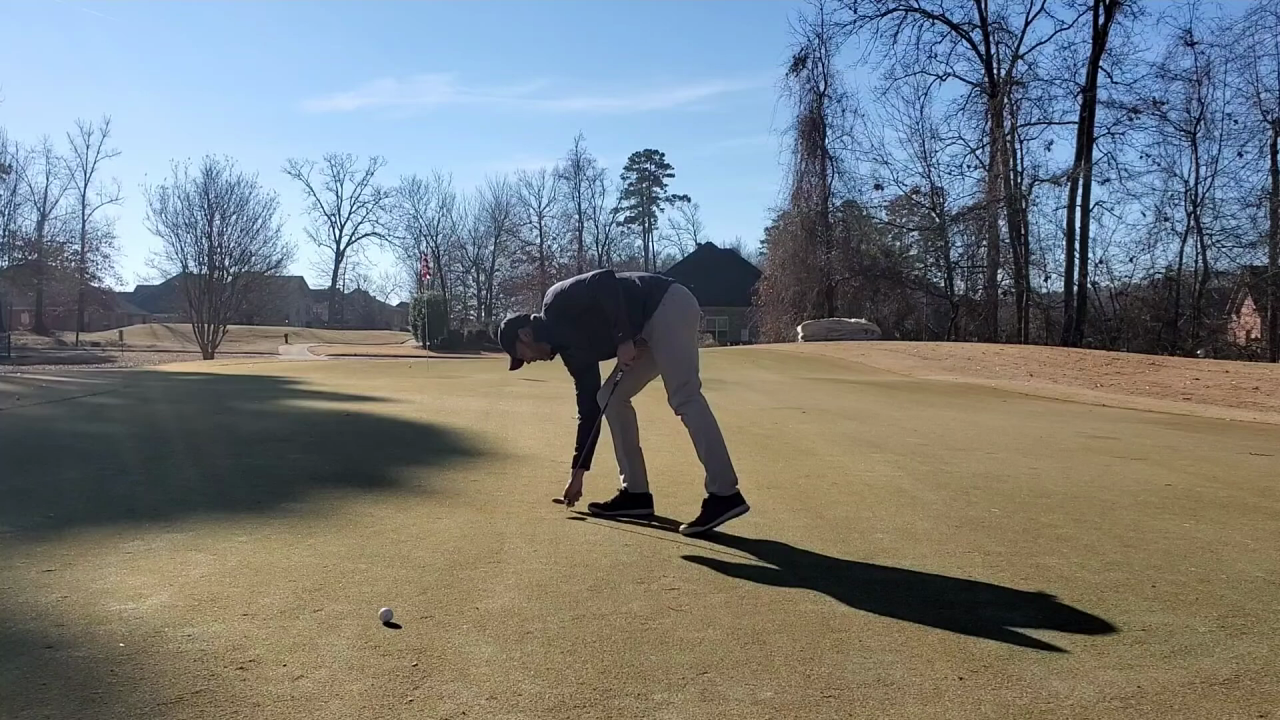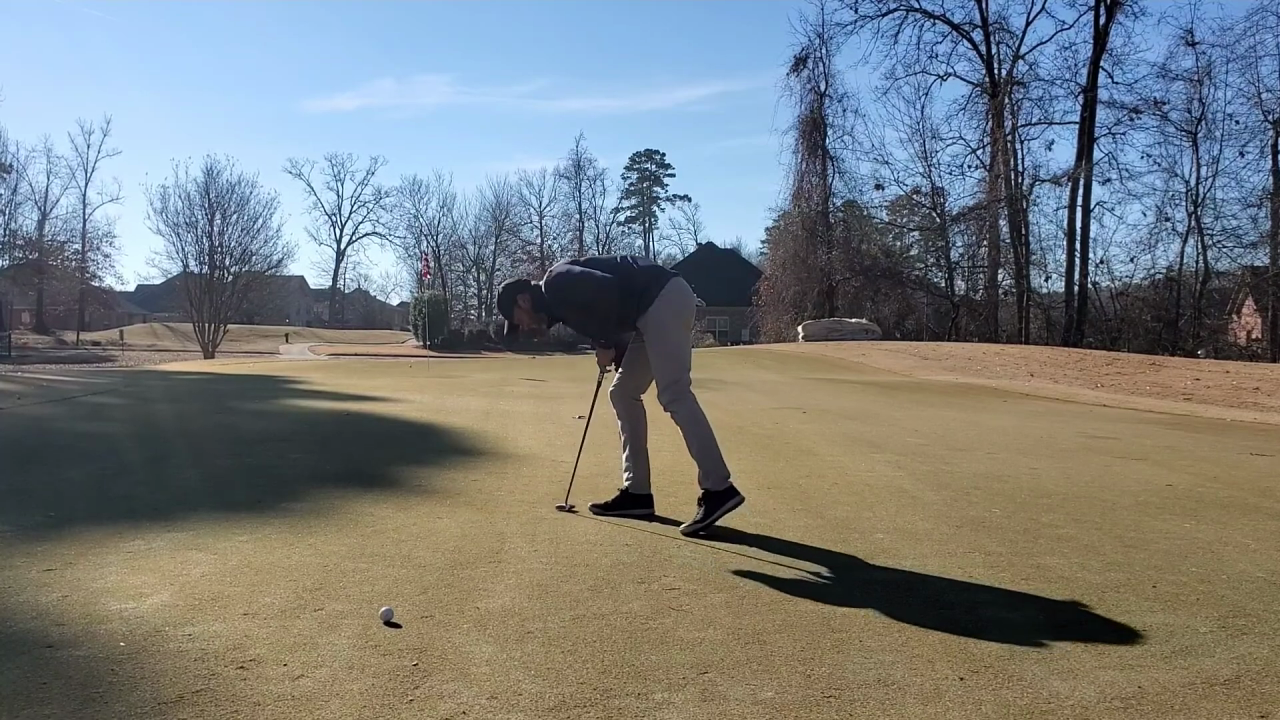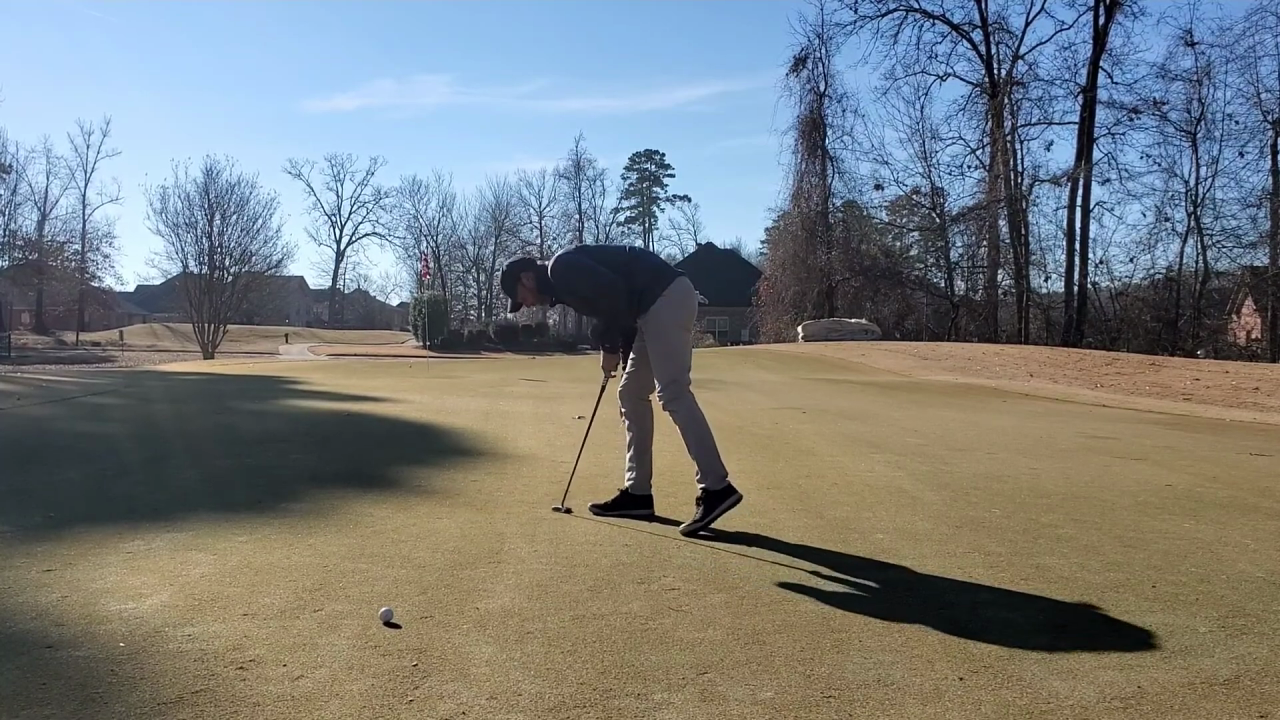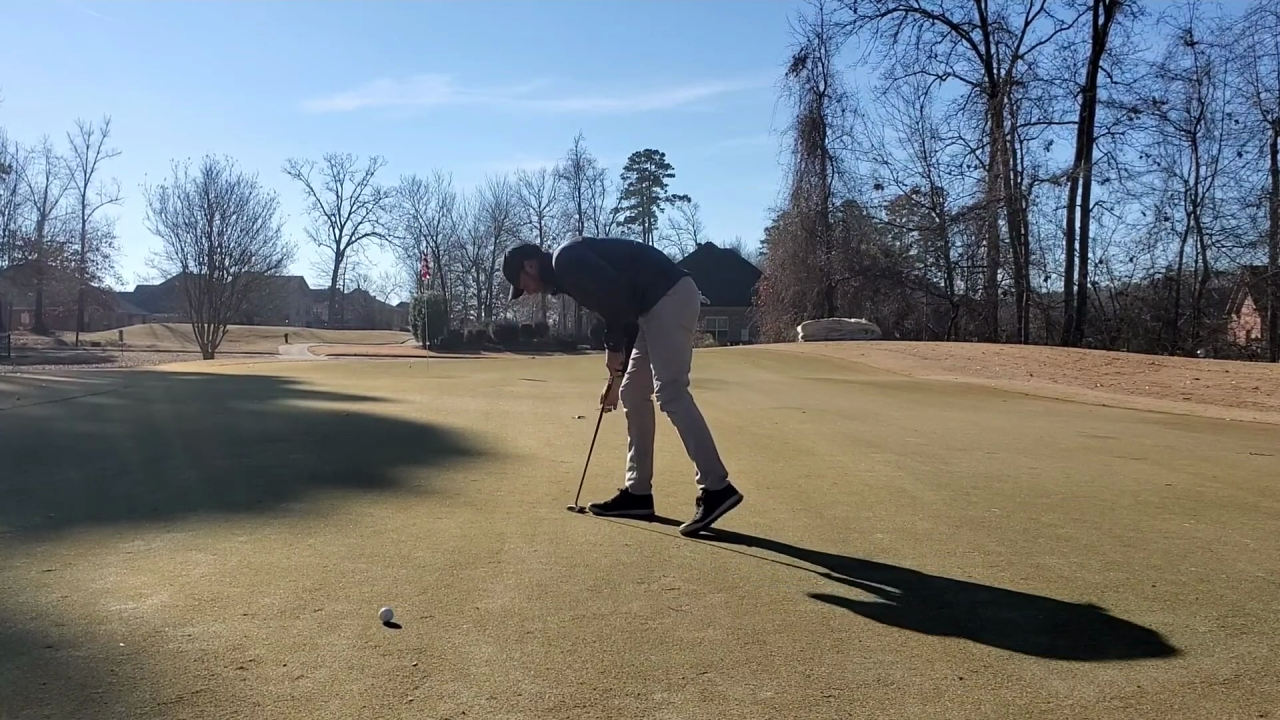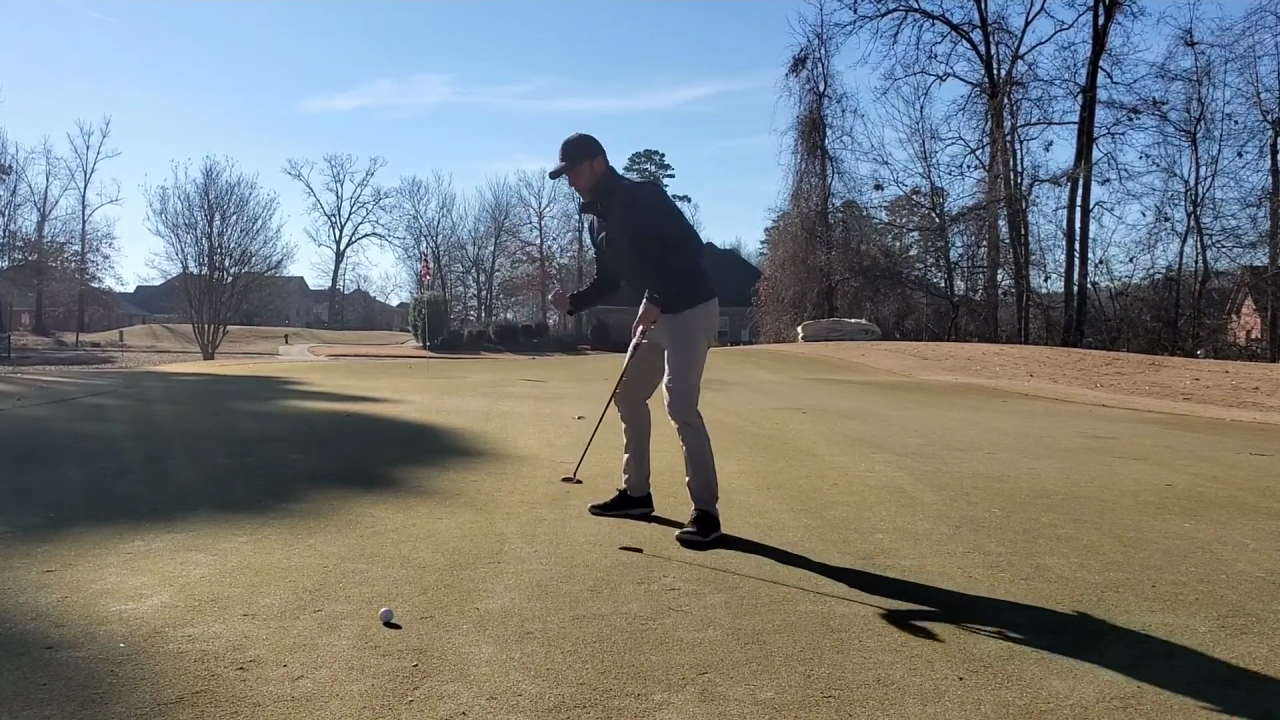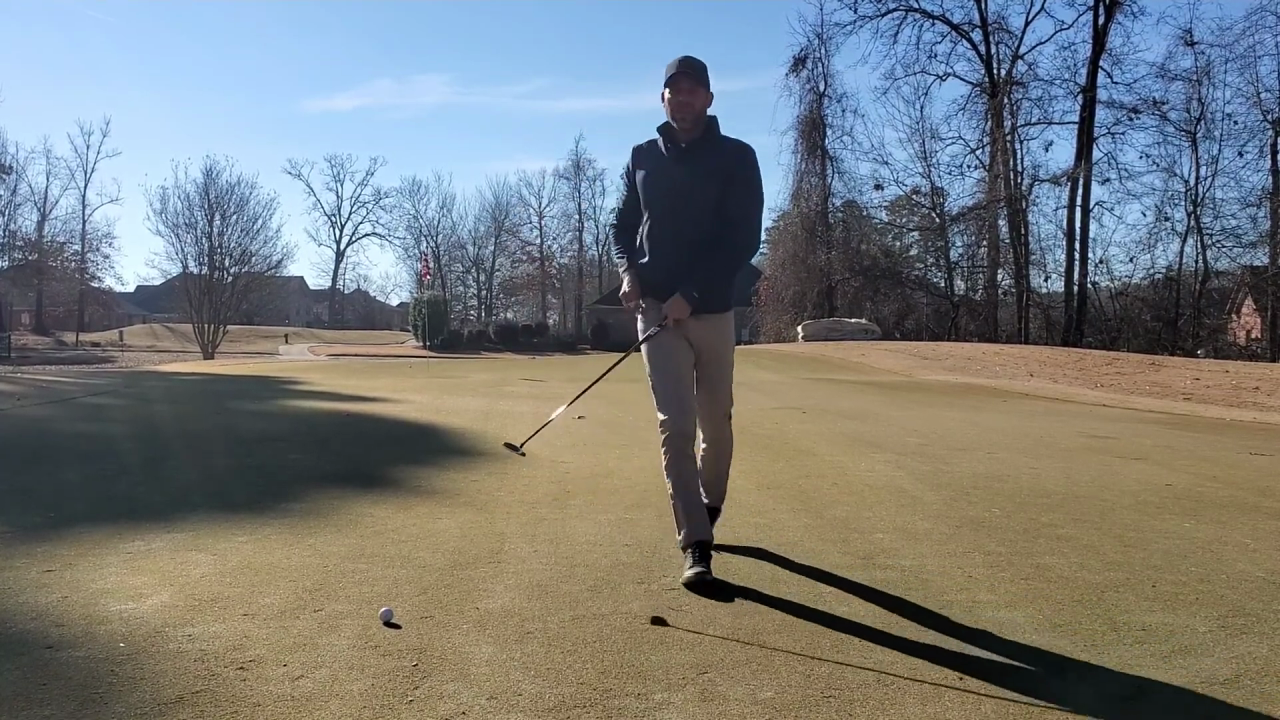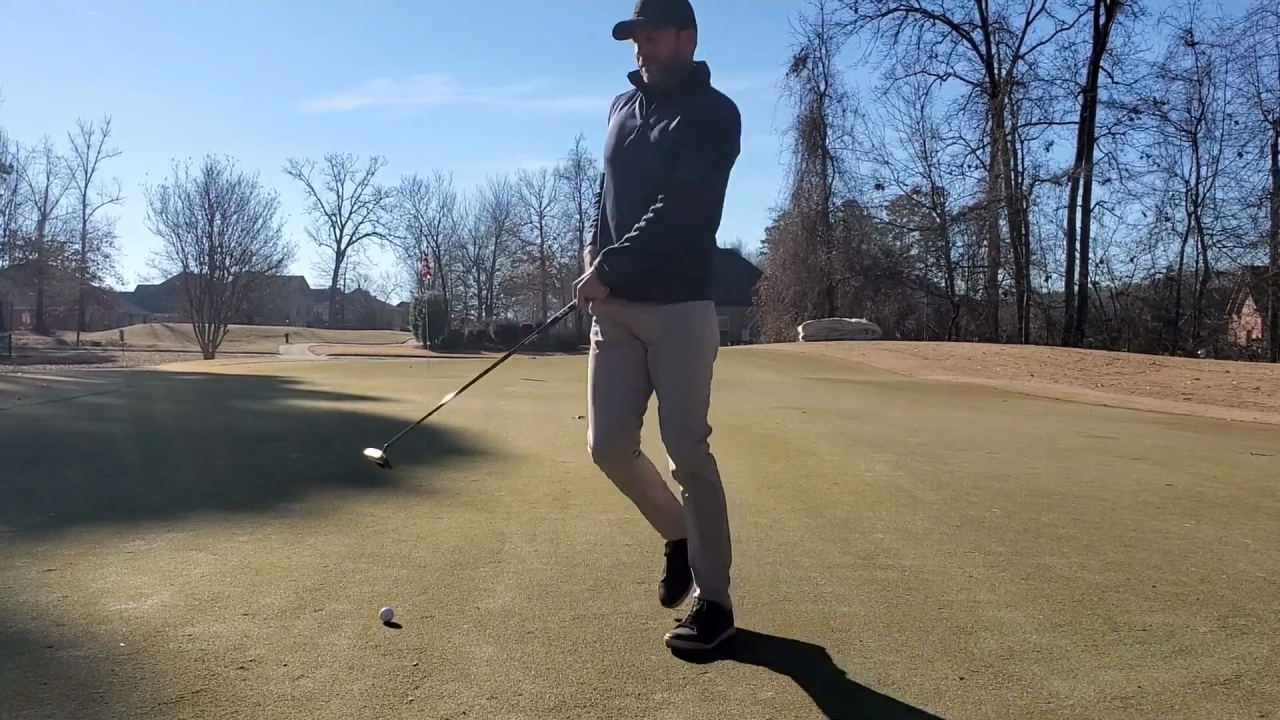
dt=0.7s
person 1, frame 1
left shoulder: (557, 303)
right shoulder: (570, 346)
left elbow: (605, 281)
right elbow: (589, 405)
left wrist: (623, 338)
right wrist: (578, 471)
left hip: (669, 307)
left knee: (684, 398)
right knee: (610, 398)
left ankle: (725, 496)
right ankle: (636, 493)
person 1, frame 2
left shoulder: (556, 284)
right shoulder: (563, 308)
left elbow: (606, 288)
right elbow: (615, 342)
left wrist: (604, 344)
left hip: (665, 299)
right hip: (653, 310)
left knee: (674, 394)
right knee: (622, 393)
left ankle: (718, 490)
right ankle: (637, 492)
person 1, frame 3
left shoulder: (561, 268)
right shoulder: (564, 285)
left elbow: (613, 292)
right elbow: (617, 314)
left wrist: (608, 348)
left hip: (667, 298)
right hip: (658, 305)
left knee: (672, 393)
right knee: (631, 393)
left ankle: (716, 489)
right ankle: (637, 493)
person 1, frame 4
left shoulder: (565, 260)
right shoulder: (567, 273)
left elbow: (617, 289)
right elbow: (620, 313)
left wrist: (613, 348)
right wrist: (617, 376)
left hip: (670, 297)
right hip: (660, 305)
left knee: (670, 393)
right knee: (633, 394)
left ankle: (716, 488)
right ankle: (637, 492)
person 1, frame 5
left shoulder: (643, 196)
right shoulder: (598, 219)
left elbow: (689, 247)
right elbow: (607, 282)
left wrist: (656, 300)
right wrist: (572, 300)
left hip: (692, 311)
right hip: (656, 316)
left knee: (680, 402)
right knee: (629, 398)
left ankle: (705, 511)
right ankle: (636, 494)
person 1, frame 6
left shoulder: (736, 157)
right shoulder: (642, 158)
left elbow: (745, 241)
right elbow: (623, 226)
left wrist: (692, 294)
right wrist: (629, 273)
left hip: (713, 311)
right hip: (656, 308)
left knee: (714, 421)
right knee: (675, 424)
left ankle: (711, 501)
right ankle: (696, 545)
person 1, frame 7
left shoulder: (713, 113)
right shoulder: (624, 107)
left elbow: (681, 209)
left wrist: (607, 269)
right wrist: (593, 261)
left hip: (680, 306)
right hip: (615, 307)
left knee: (687, 450)
right knee: (609, 445)
left ankle: (715, 599)
right ankle: (680, 535)
